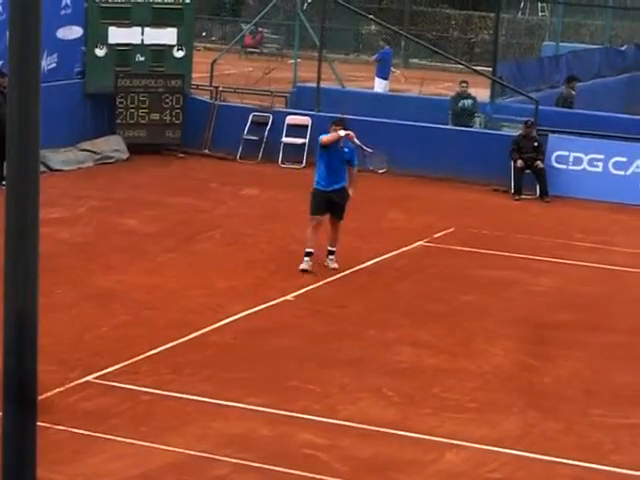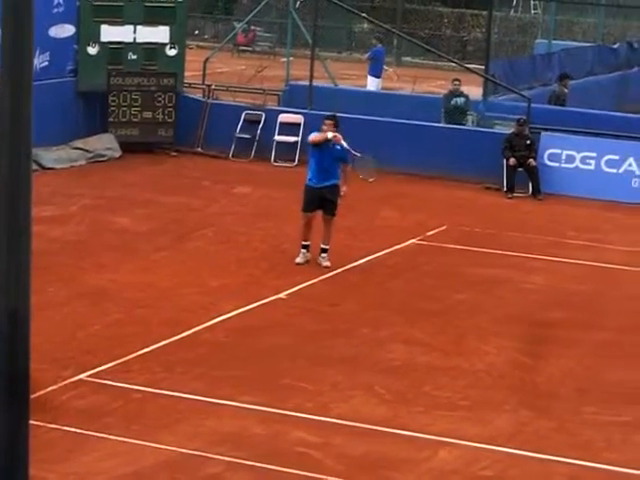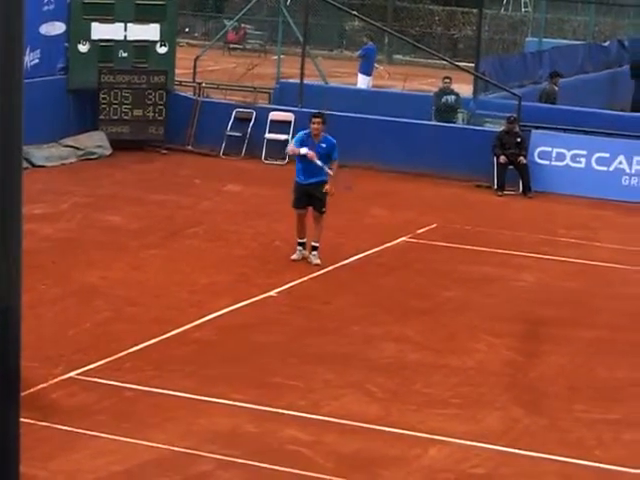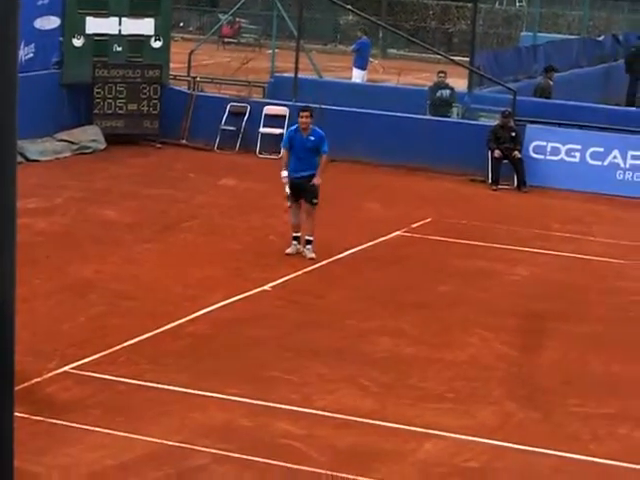
dt=0.3s
person 1, frame 1
left shoulder: (349, 147)
right shoulder: (324, 139)
left elbow: (352, 168)
right elbow: (326, 139)
left wrist: (350, 188)
right wrist: (342, 134)
left hip: (339, 190)
right hip: (320, 188)
left knee: (335, 223)
right knee: (315, 223)
left ankle: (331, 256)
right ankle: (307, 258)
person 1, frame 2
left shoulder: (341, 145)
right shoulder: (316, 136)
left elbow: (345, 165)
right elbow: (311, 140)
left wrist: (344, 185)
right wrist: (329, 135)
left hip: (331, 187)
right hip: (312, 185)
left knee: (328, 220)
right knee: (307, 219)
left ankle: (324, 254)
right ankle: (304, 251)
person 1, frame 3
left shoulder: (330, 142)
right shoulder: (302, 136)
left elbow: (334, 163)
right elbow: (290, 150)
left wrist: (330, 182)
right wrist: (304, 151)
left hip: (319, 184)
right hip: (301, 182)
left knee: (318, 217)
right knee: (300, 215)
left ankle: (314, 252)
right ankle: (301, 248)
person 1, frame 4
left shoulder: (319, 135)
right shoulder: (291, 132)
left elbow: (324, 156)
right elbow: (285, 152)
left wrist: (318, 176)
right wrist: (284, 172)
left hip: (310, 177)
right hip: (293, 176)
left knee: (310, 210)
right knee: (294, 209)
left ankle: (308, 246)
right ankle: (296, 243)
